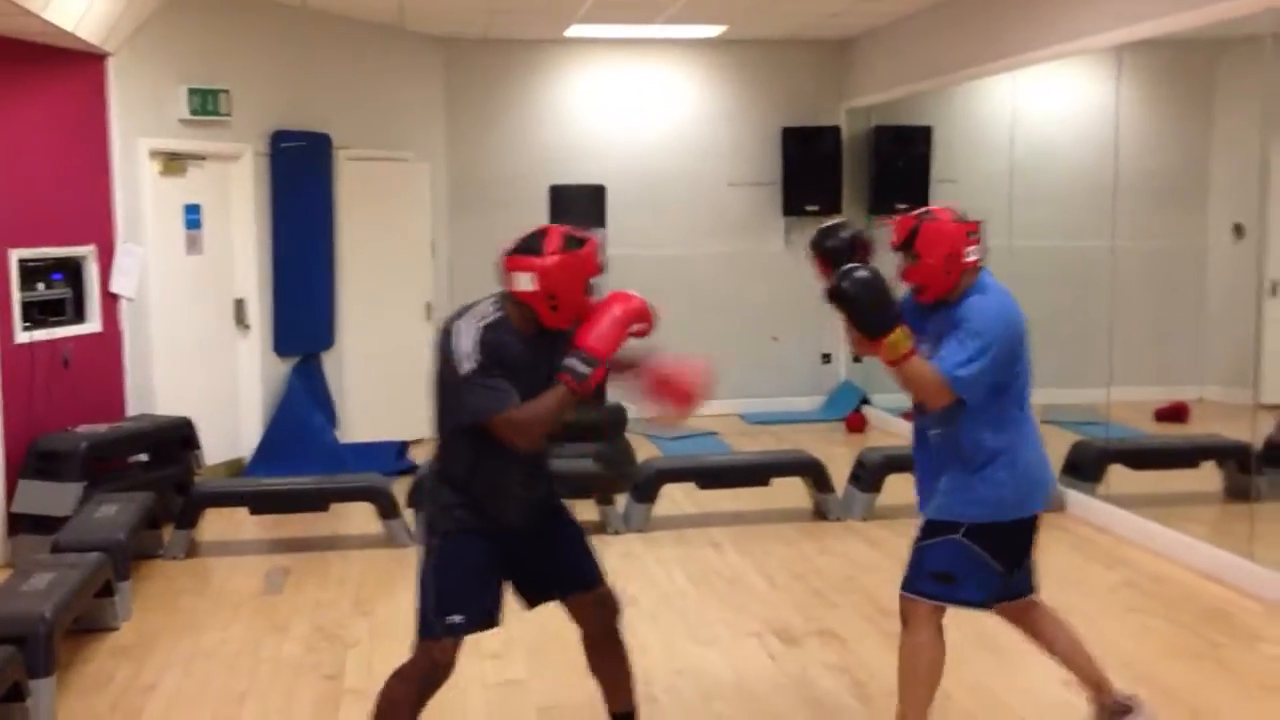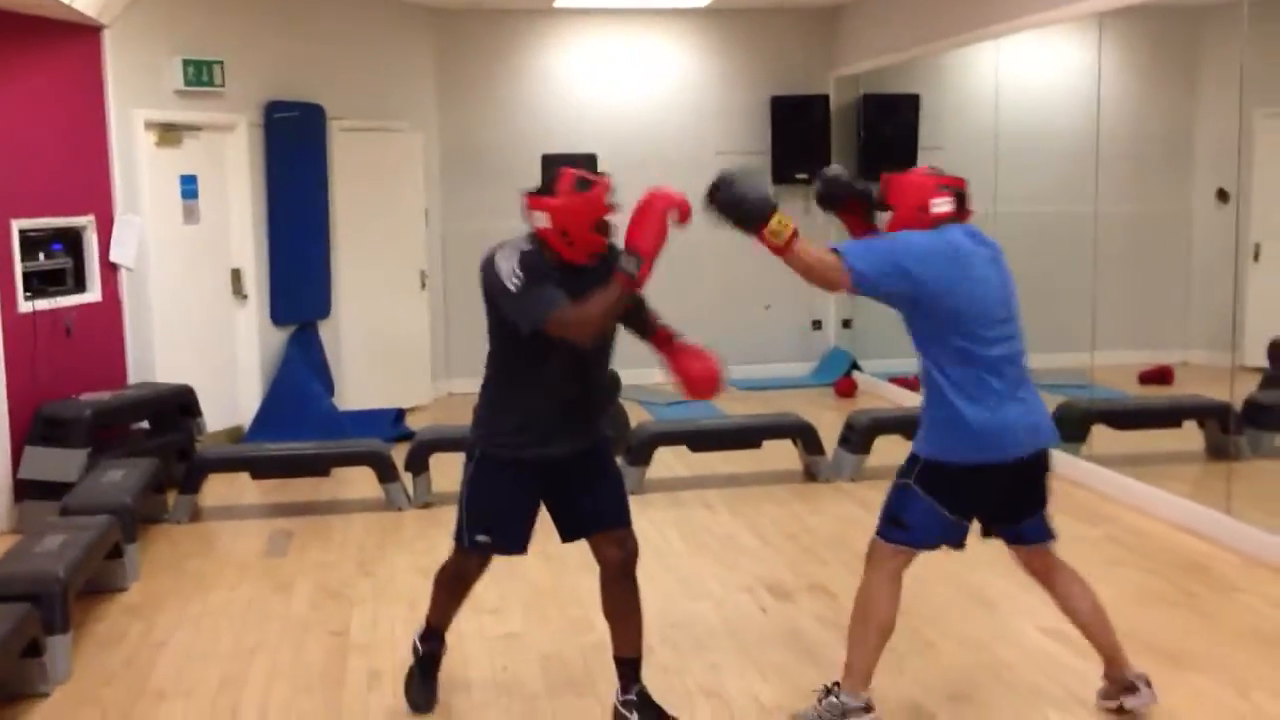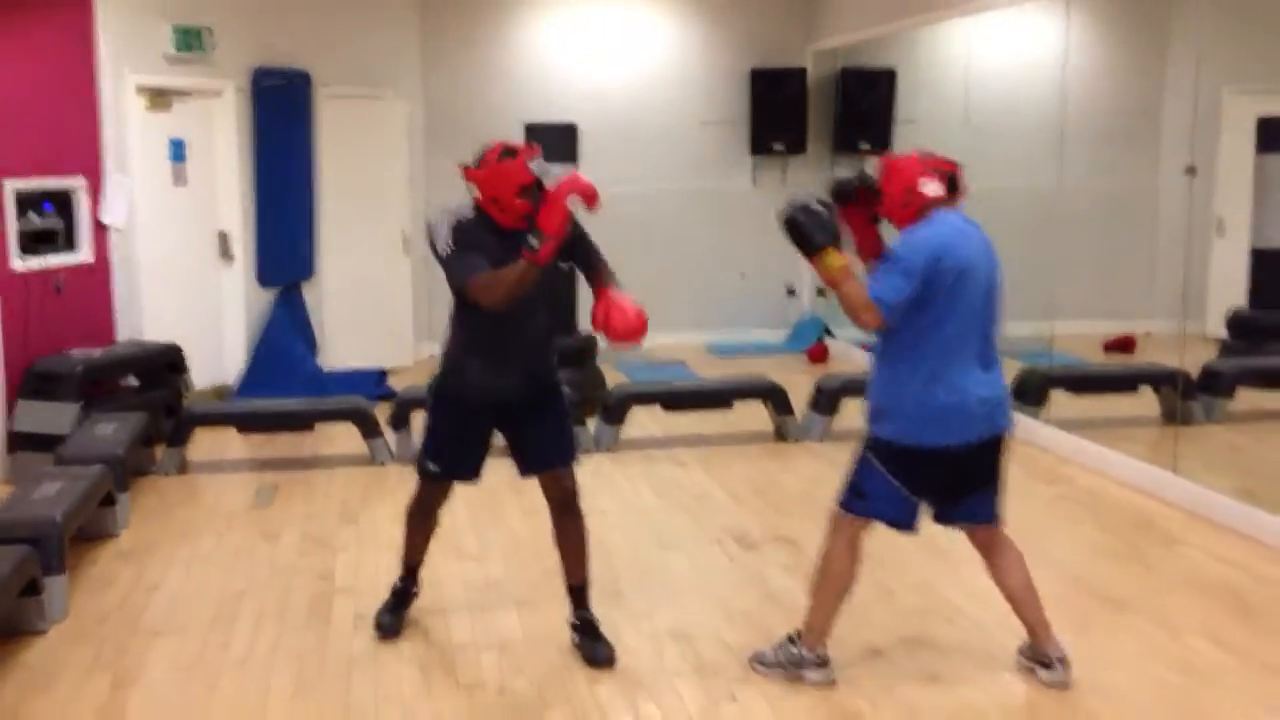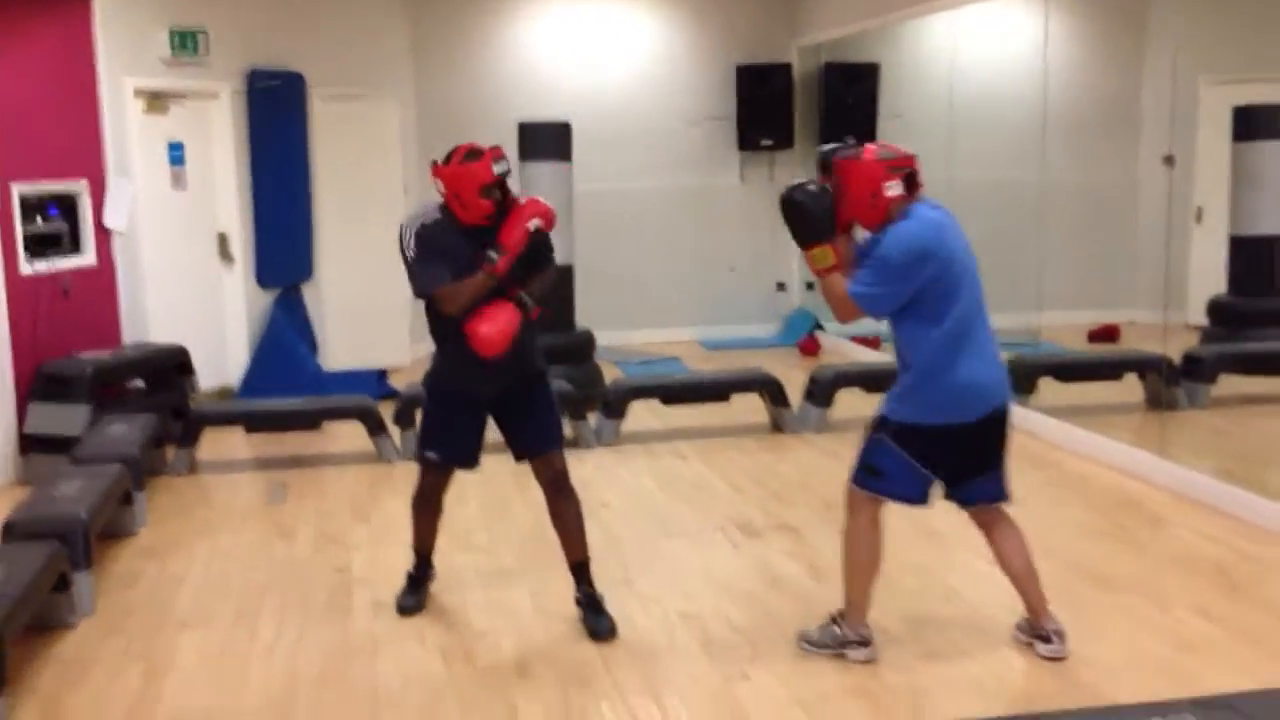
dt=0.5s
person 1, frame 1
left shoulder: (989, 314)
right shoulder: (936, 304)
left elbow: (935, 395)
right elbow: (864, 345)
left wrist: (887, 328)
right wrist: (844, 280)
left hip: (986, 490)
right hip: (1003, 485)
left knee: (920, 609)
right knee: (1017, 604)
person 1, frame 2
left shoulder: (917, 251)
right shoulder: (979, 248)
left elbow: (830, 274)
right elbow: (888, 267)
left wrist: (768, 223)
right wrist: (856, 217)
left hip: (959, 443)
right hip: (1021, 436)
left knee: (886, 559)
right knee: (1041, 558)
person 1, frame 3
left shoulder: (926, 243)
right shoulder: (971, 237)
left elbow: (869, 314)
left wrist: (826, 252)
left hip: (918, 422)
right hip: (981, 414)
left knee: (848, 525)
right knee: (986, 532)
left ankle: (809, 649)
right ankle: (1047, 650)
person 1, frame 4
left shoulder: (909, 240)
right shoulder: (926, 221)
left elbow: (847, 307)
right elbow: (861, 271)
left wrist: (815, 243)
right wrist: (833, 228)
left hip: (931, 399)
right hip: (982, 393)
left knee: (863, 501)
right knee: (987, 510)
left ankle: (853, 629)
right ankle: (1044, 625)
person 2, frame 1
left shoulder: (554, 318)
right shoulder: (471, 337)
right elbow: (524, 431)
left wrist: (635, 368)
right wrist: (588, 360)
left hip: (530, 497)
right hip: (464, 514)
left knee: (601, 612)
right knee: (436, 659)
person 2, frame 2
left shoulder: (601, 256)
right shoulder: (511, 265)
left elbow: (630, 308)
right elbow: (580, 328)
left wrist: (674, 346)
right wrist: (637, 256)
left hip: (581, 440)
right hip: (509, 445)
left knee: (621, 556)
right knee: (469, 562)
right ankle: (428, 650)
person 2, frame 3
left shoulder: (551, 214)
right shoulder: (455, 230)
left elbow: (590, 260)
right elbow: (492, 295)
left wrist: (610, 296)
right wrist: (544, 238)
left hip: (535, 382)
right hip: (468, 385)
left knee: (564, 494)
right knee: (431, 491)
left ankle: (583, 618)
right ankle: (405, 587)
person 2, frame 4
left shoulder: (515, 218)
right shoulder: (423, 233)
left elbow: (545, 270)
right elbow: (452, 304)
left wrist: (518, 302)
right wrist: (503, 253)
left hip: (519, 370)
right hip: (456, 379)
left knee: (555, 474)
right knee: (431, 481)
left ankle: (586, 592)
right ankle: (421, 571)
